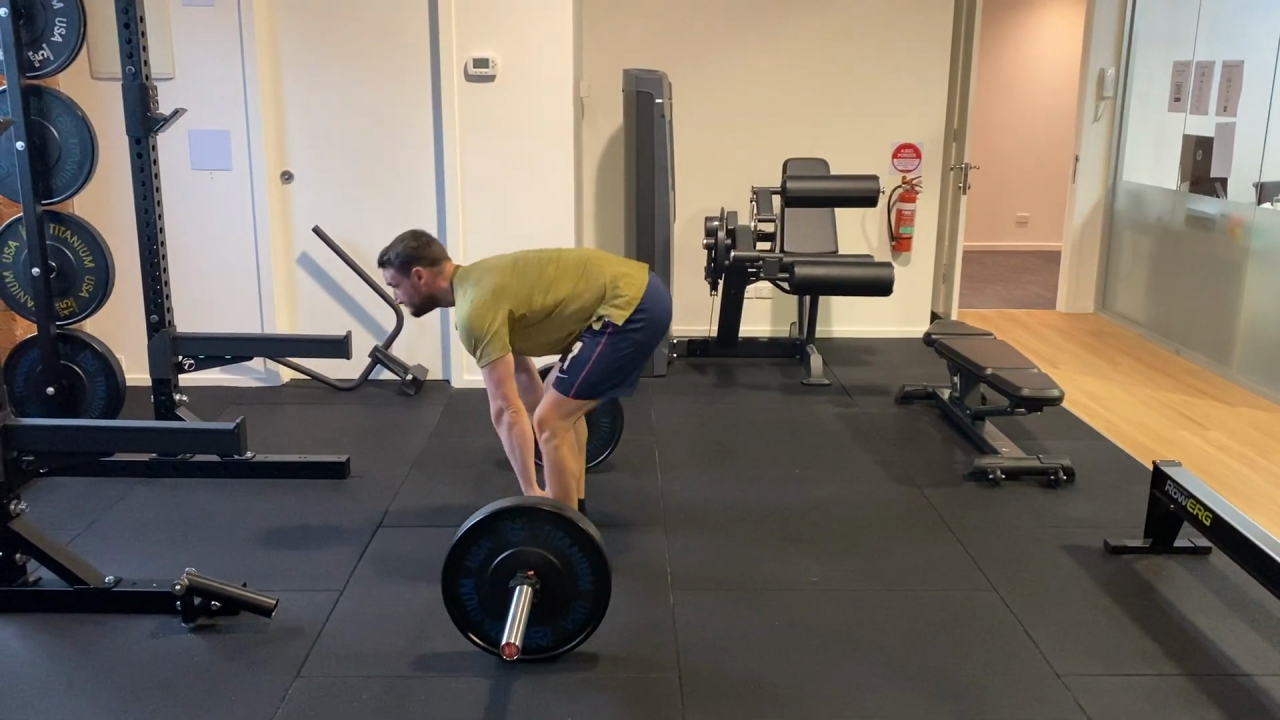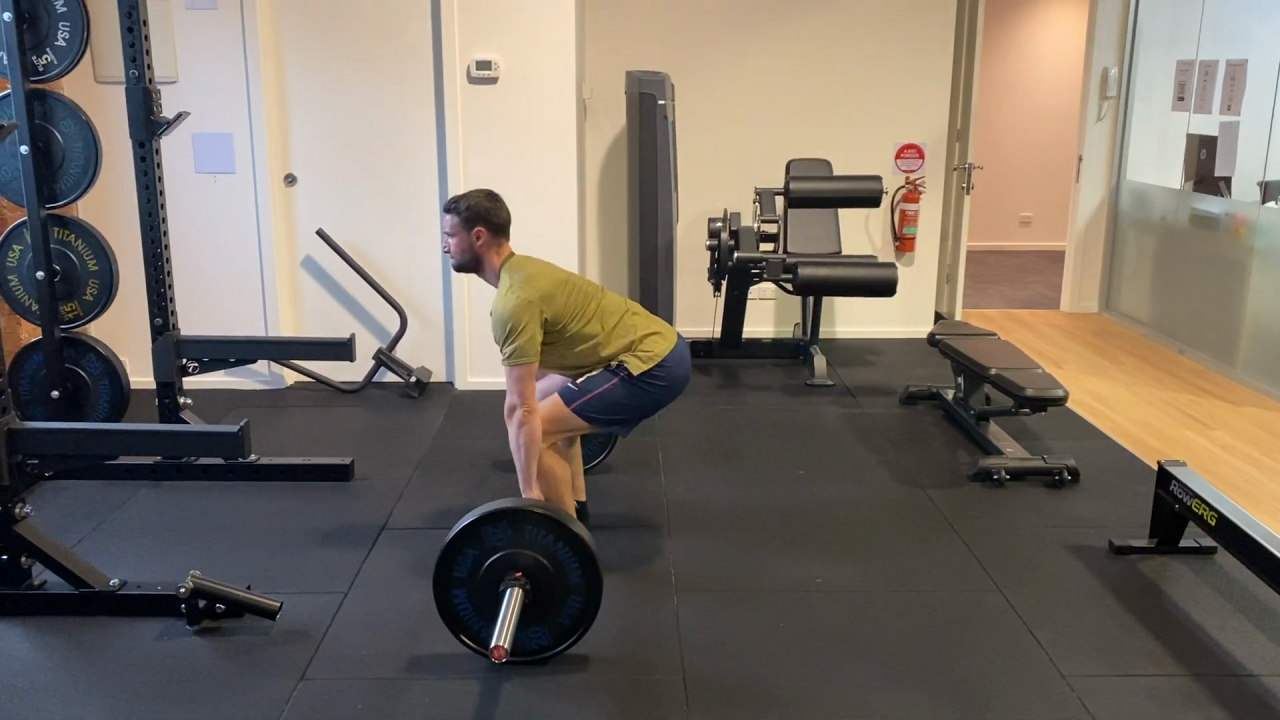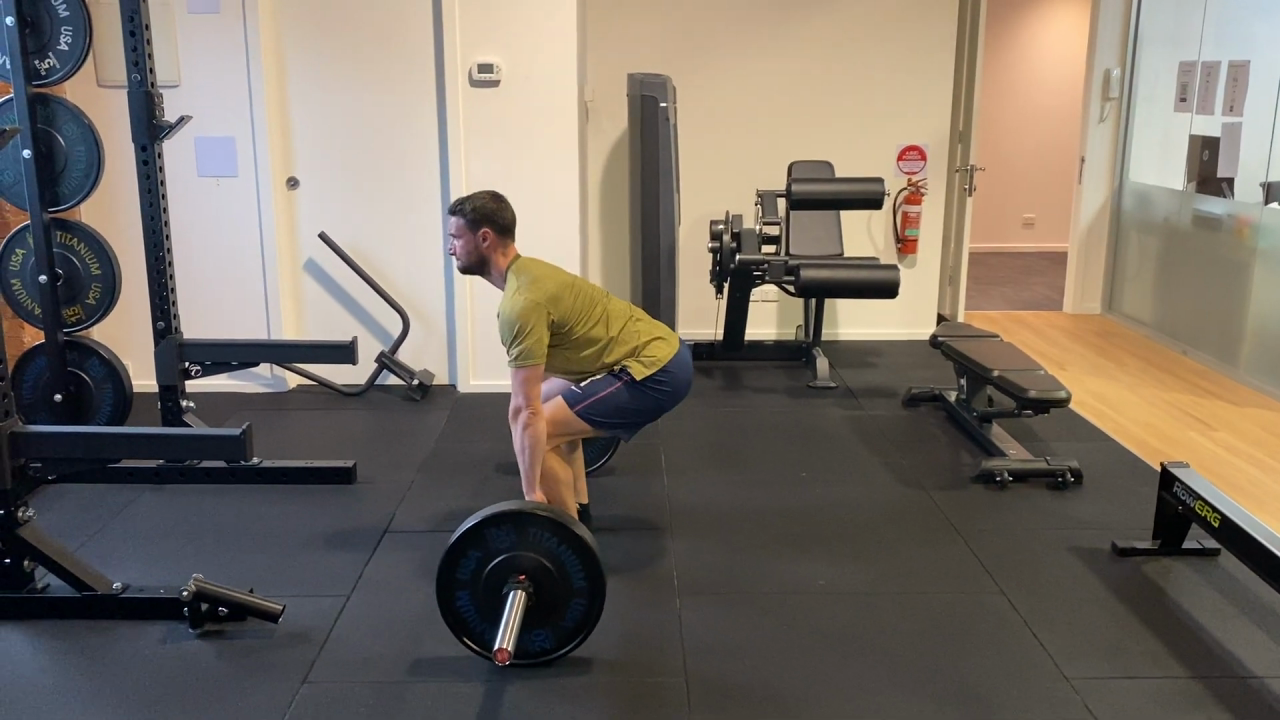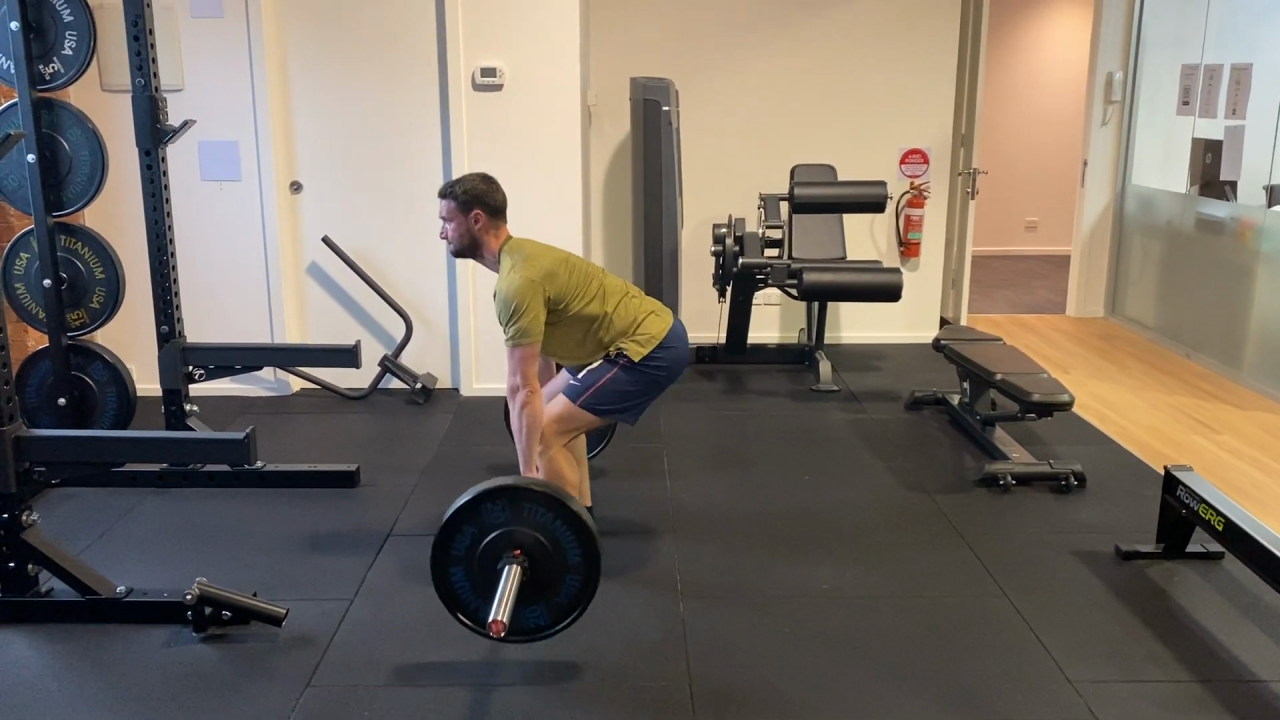
dt=0.4s
person 1, frame 1
left shoulder: (474, 311)
right shoulder: (477, 285)
left elbow: (506, 410)
right elbow: (521, 370)
left wrist: (531, 494)
left hip: (629, 305)
right hip: (639, 291)
left knee: (552, 421)
right knee: (564, 409)
right ankle: (573, 509)
person 1, frame 2
left shoulder: (513, 302)
right shoulder: (522, 274)
left elbow: (520, 409)
right elbow: (538, 373)
left wrist: (529, 493)
left hip: (653, 366)
right hip: (657, 348)
left knee: (537, 430)
right knee: (548, 405)
right ankle: (575, 508)
person 1, frame 3
left shoulder: (521, 303)
right shoulder: (528, 274)
left elbow: (525, 411)
left wrist: (531, 495)
left hip: (655, 372)
right hip: (659, 354)
left knee: (539, 431)
right knee: (550, 410)
right ankle: (576, 510)
person 1, frame 4
left shoulder: (517, 284)
right shoulder: (522, 257)
left elbow: (521, 389)
right elbow: (542, 351)
left wrist: (528, 475)
right wrist: (546, 403)
left hip: (648, 349)
right hip: (653, 335)
left knee: (546, 432)
right knee: (553, 410)
